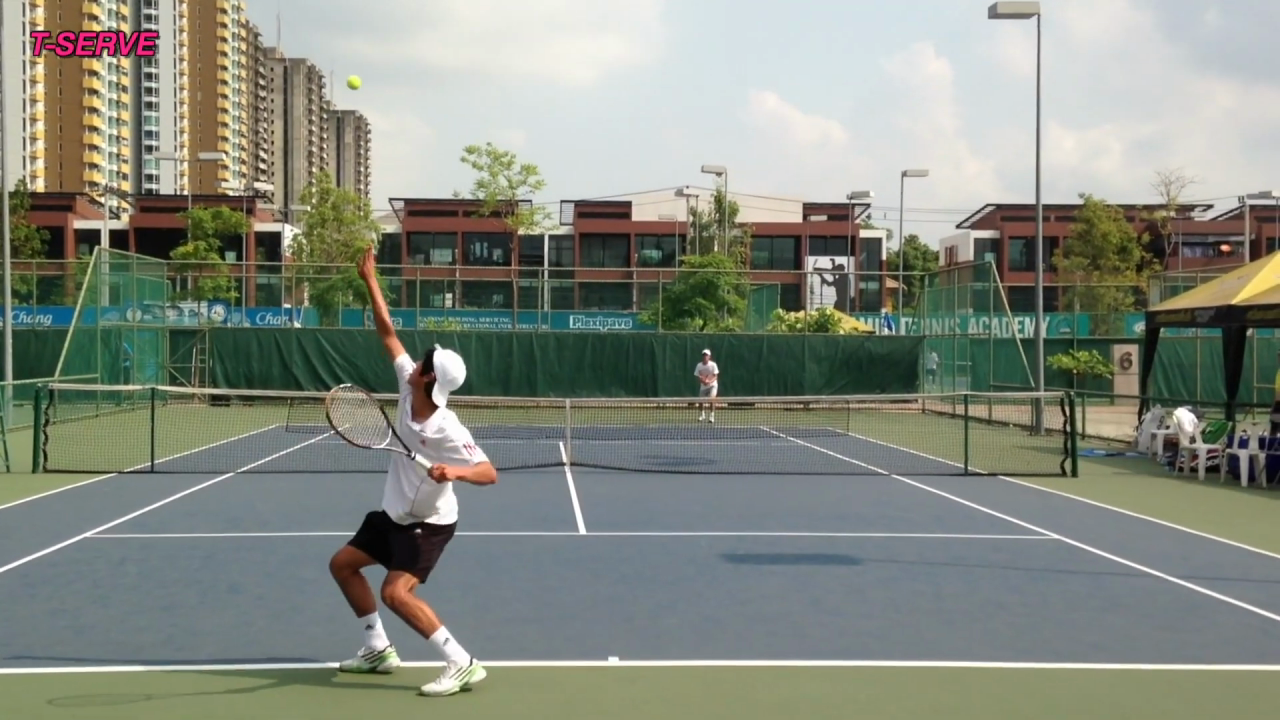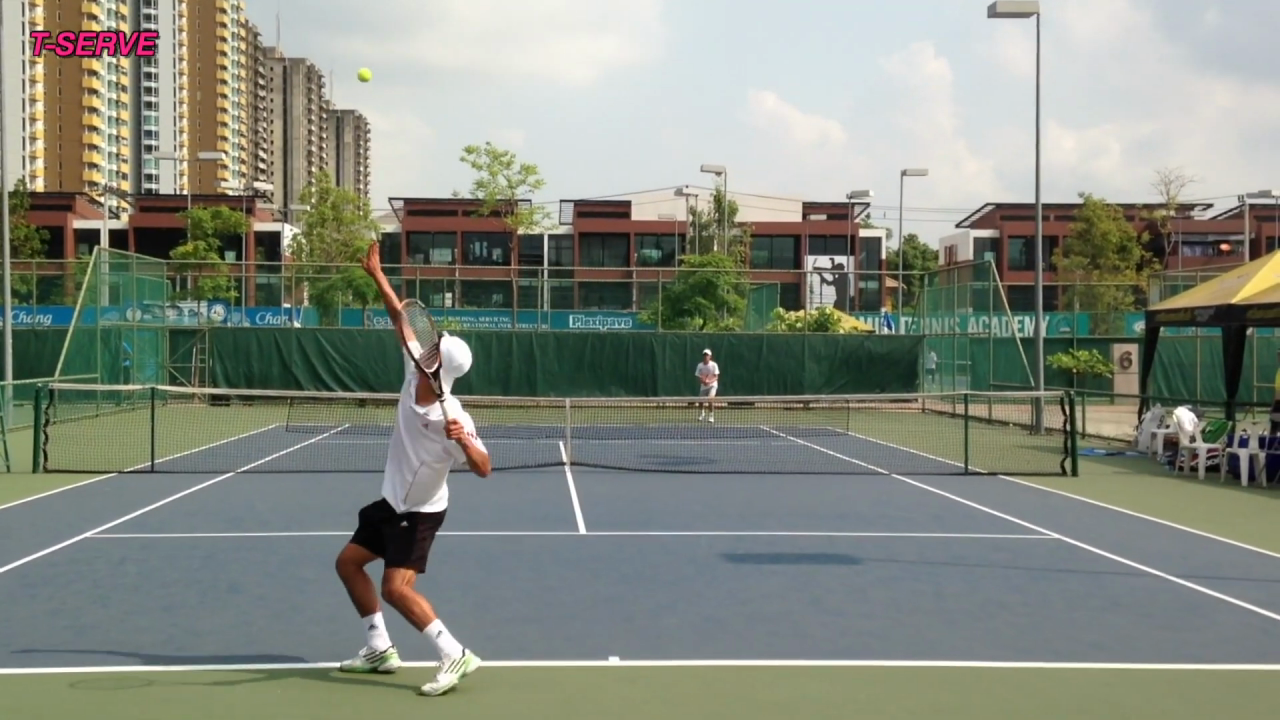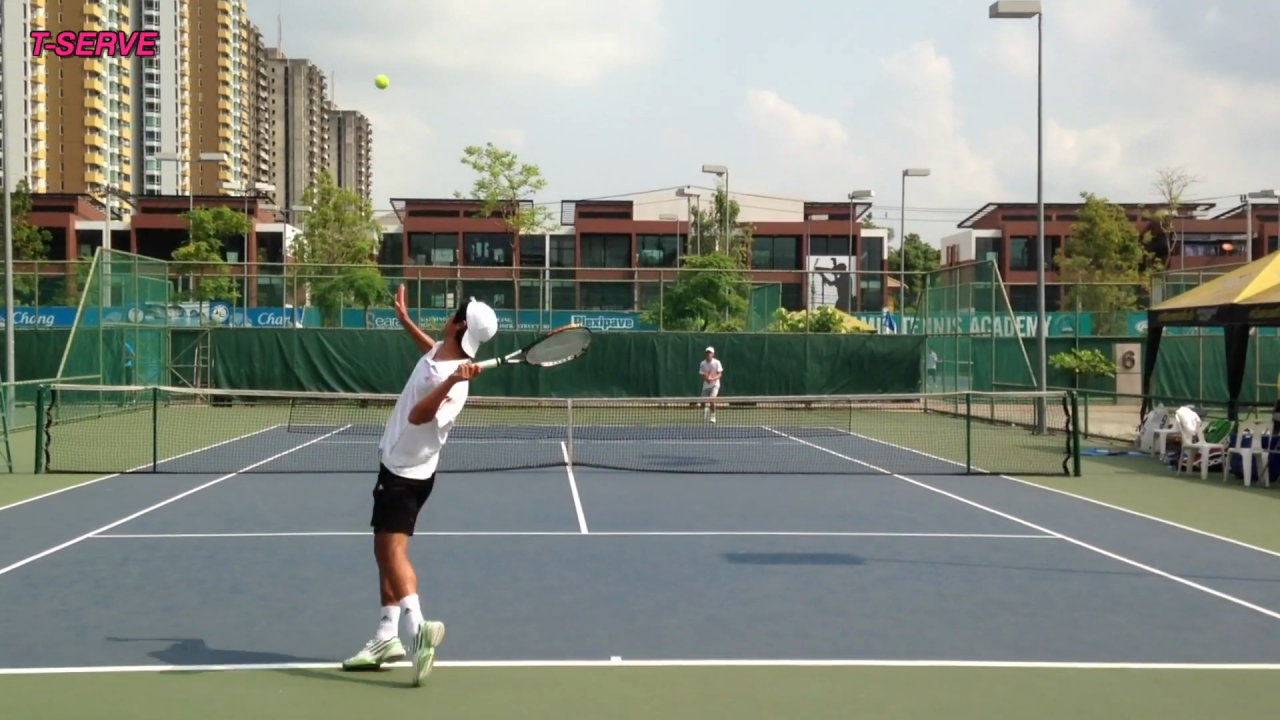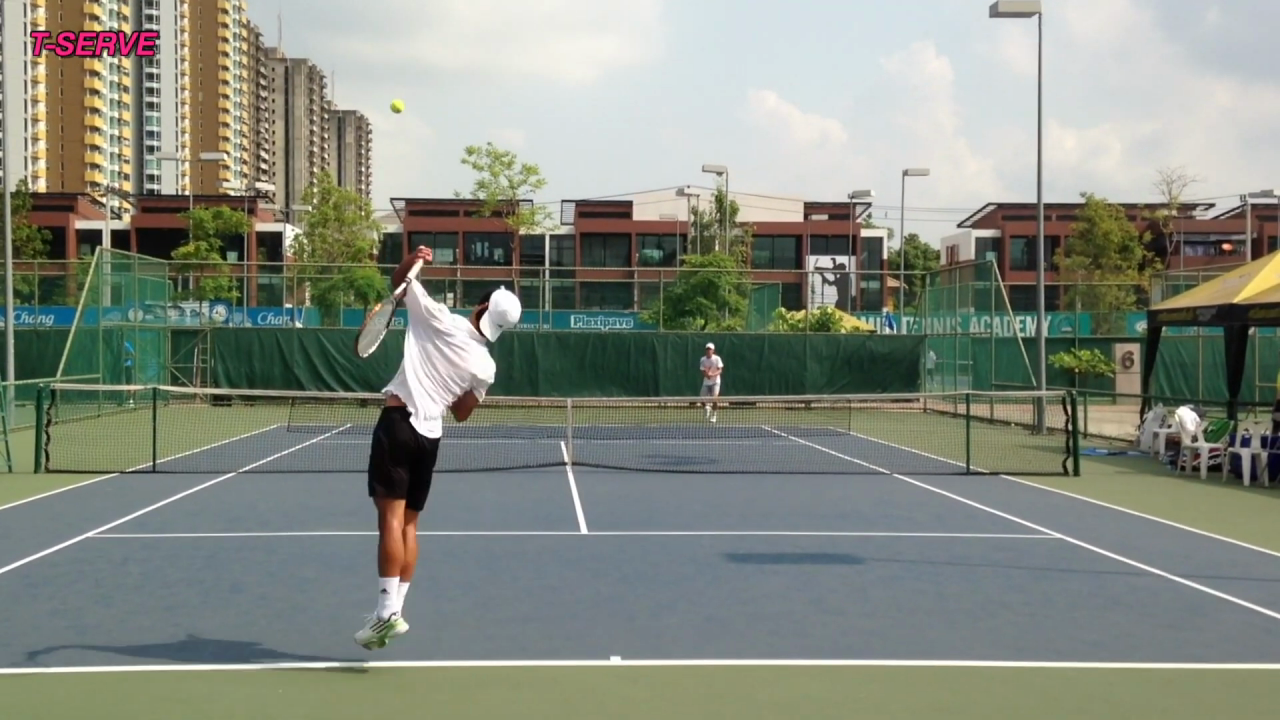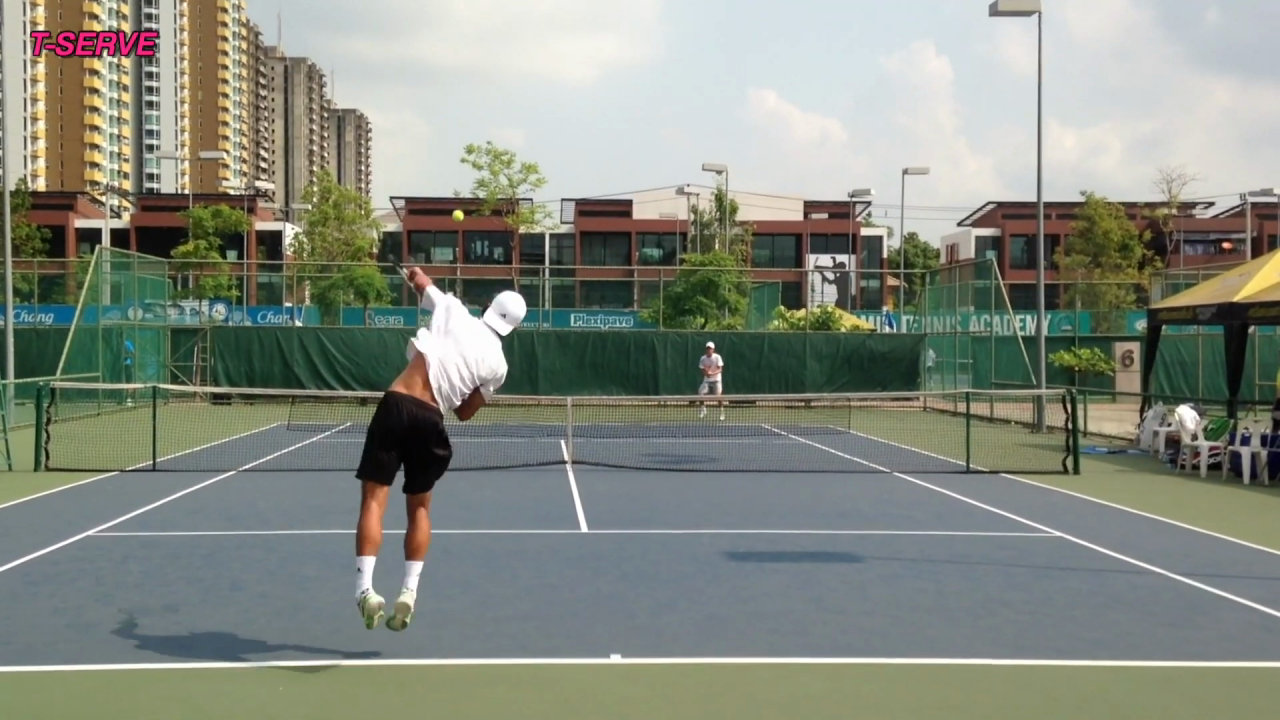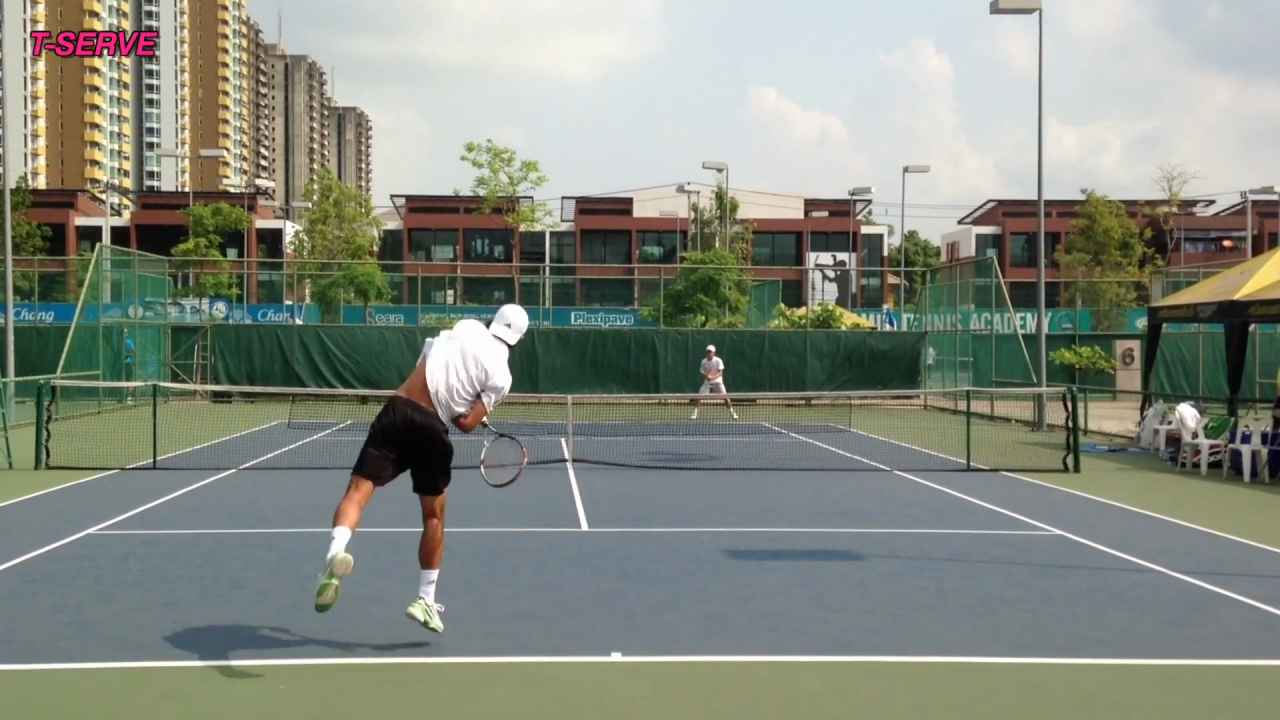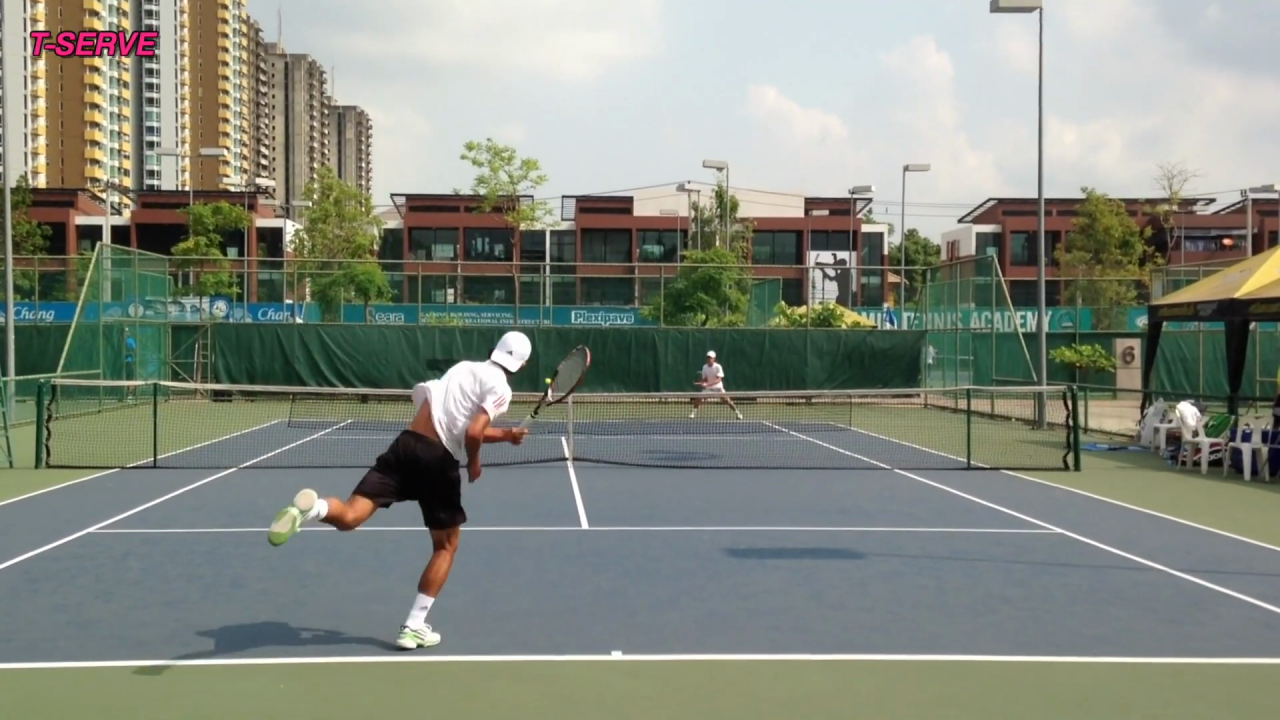
dt=0.1s
person 1, frame 1
left shoulder: (448, 430)
right shoulder: (410, 389)
left elbow: (489, 472)
right elbow: (387, 334)
left wrist: (455, 471)
right wrist: (370, 281)
left hip: (429, 522)
right hip: (394, 515)
left knee: (396, 592)
right knee: (342, 564)
left ankle: (462, 663)
right ankle: (379, 648)
person 1, frame 2
left shoulder: (455, 420)
right shoulder: (421, 376)
left elbow: (484, 468)
right elbow: (401, 321)
left wrist: (464, 441)
right wrist: (377, 277)
left hip: (419, 514)
right hip: (391, 503)
left knee: (399, 585)
right knee: (347, 563)
left ankle: (456, 656)
right ankle: (380, 648)
person 1, frame 3
left shoulder: (453, 381)
right shoulder: (442, 355)
left elbow: (417, 416)
right elbow: (435, 347)
left wrist: (450, 381)
right wrist: (405, 317)
left hip: (406, 471)
right hip: (398, 467)
left knee: (392, 549)
right knee: (386, 547)
left ankle: (420, 630)
right ankle: (386, 639)
person 1, frame 4
left shoulder: (442, 321)
right shoulder: (485, 366)
left elbow: (401, 285)
left wrist: (413, 260)
left hip: (396, 424)
right hip: (427, 437)
left knee: (390, 518)
right knee: (407, 523)
left ankle: (389, 613)
right ankle: (392, 608)
person 1, frame 5
left shoulder: (454, 310)
right shoulder: (497, 365)
left elbow: (420, 280)
right elbow: (464, 414)
left wrist: (418, 276)
left hip: (397, 409)
right hip: (431, 424)
left knee: (373, 501)
right knee: (419, 508)
left ankle: (366, 591)
right ankle: (408, 592)
person 1, frame 6
left shoulder: (466, 328)
right shoulder: (500, 374)
right elbow: (467, 424)
left hip: (397, 412)
right hip: (430, 429)
left knee: (357, 491)
right knee: (433, 518)
left ankle: (336, 554)
right ankle: (425, 600)
person 1, frame 7
left shoulder: (466, 367)
right shoulder: (500, 388)
right elbow: (474, 434)
left wrist: (504, 434)
right wrist: (474, 463)
left hip: (407, 445)
right hip: (438, 462)
left knee: (348, 515)
right knee: (446, 546)
left ankle: (310, 507)
right ankle: (414, 627)
